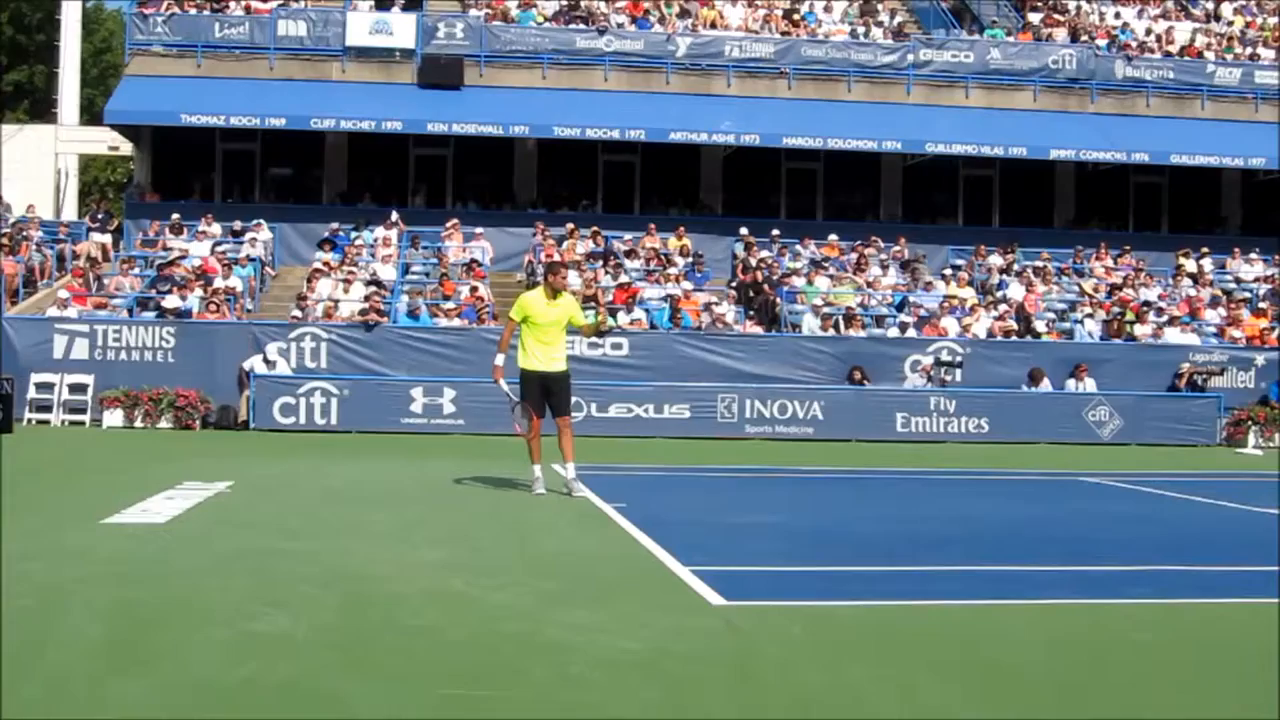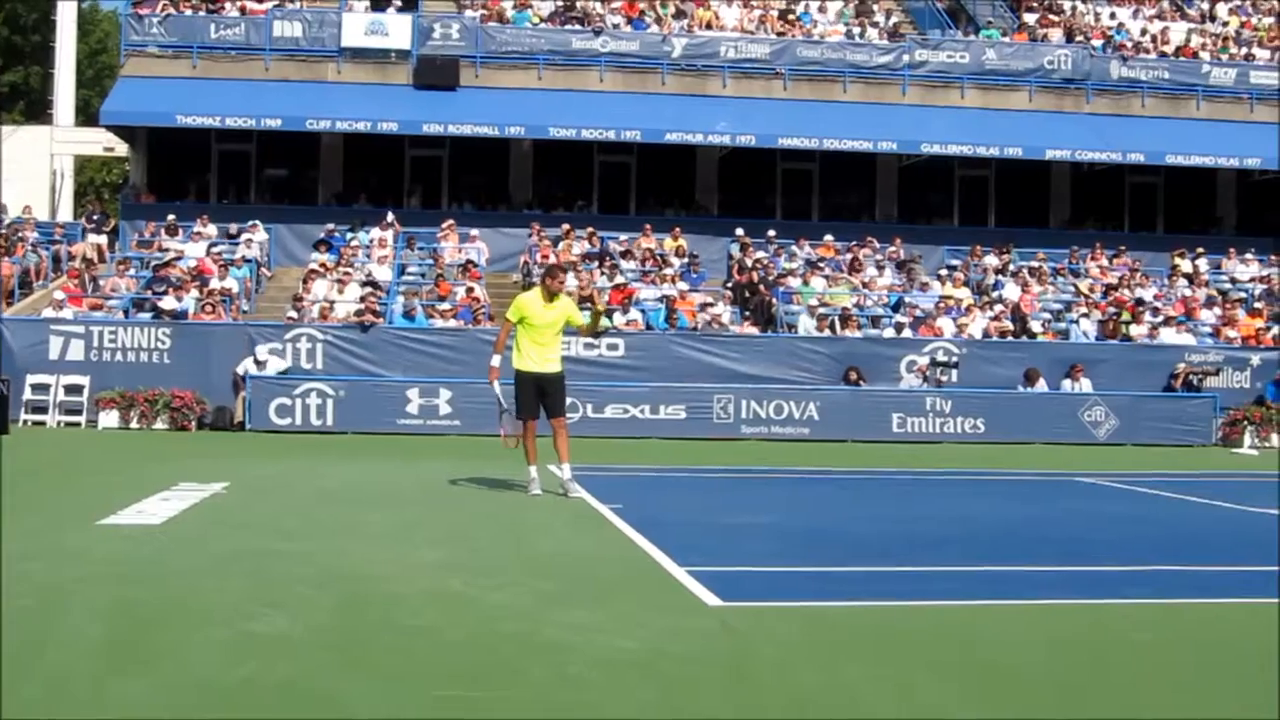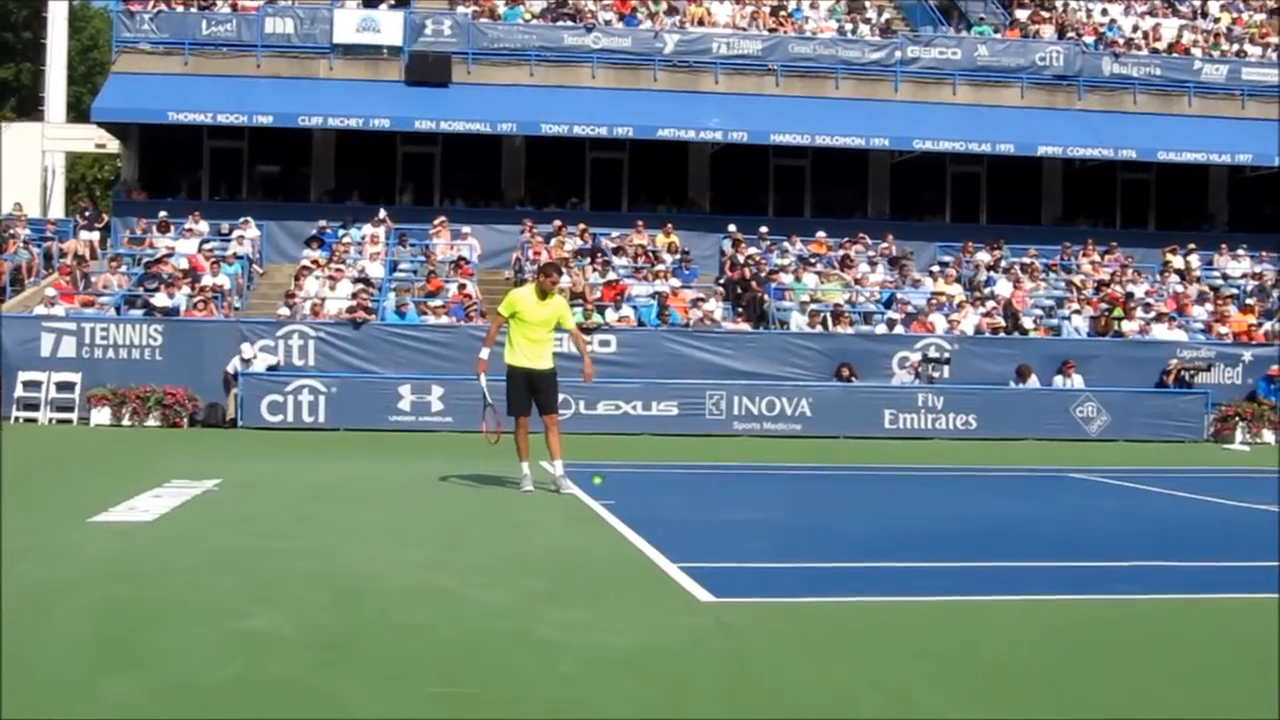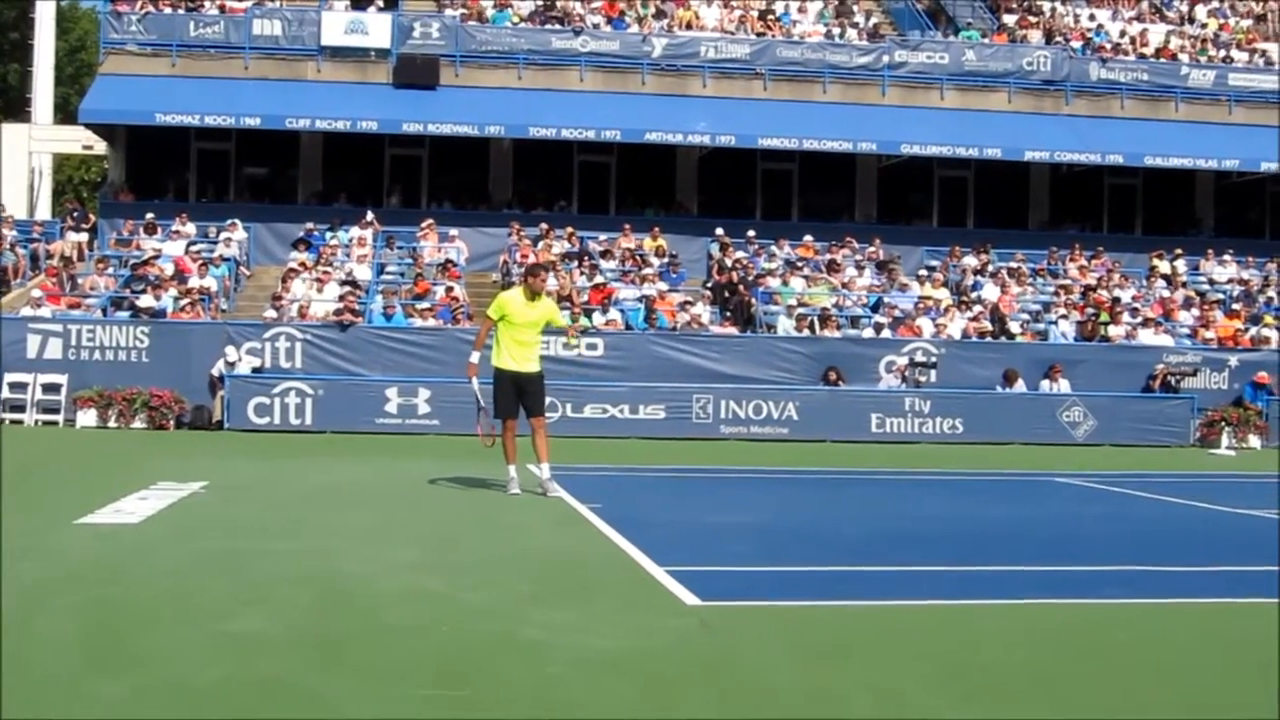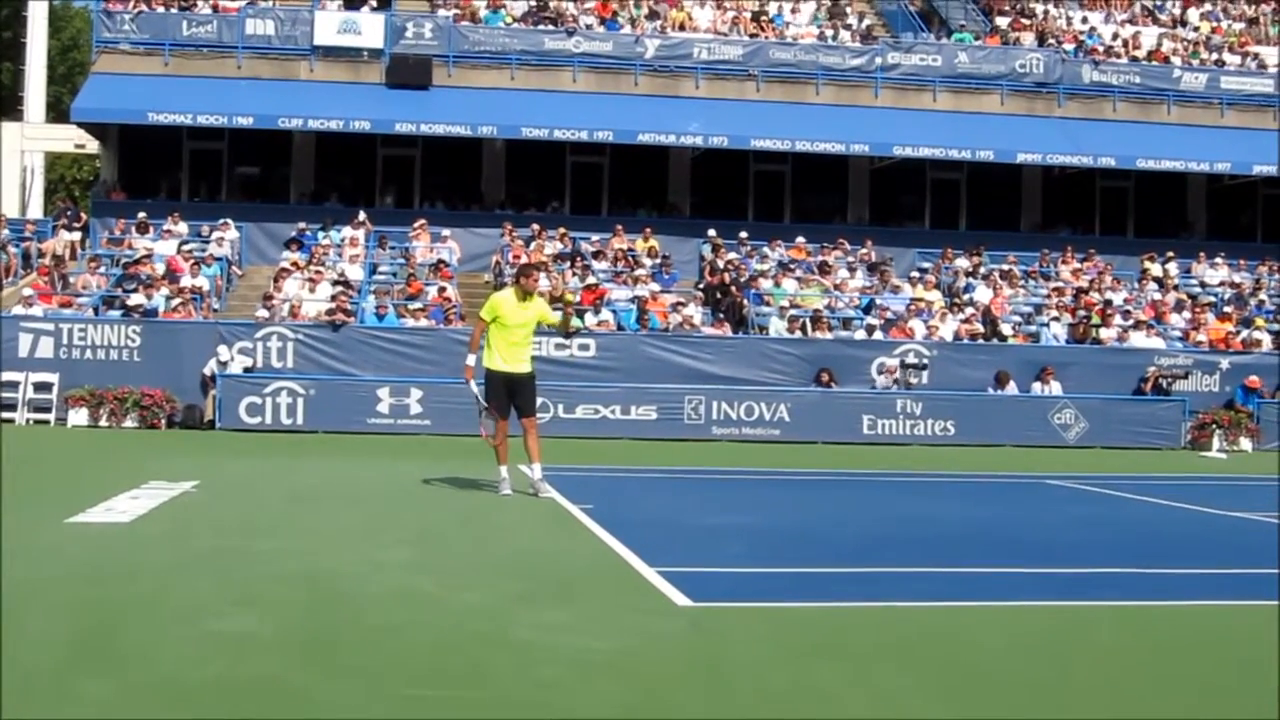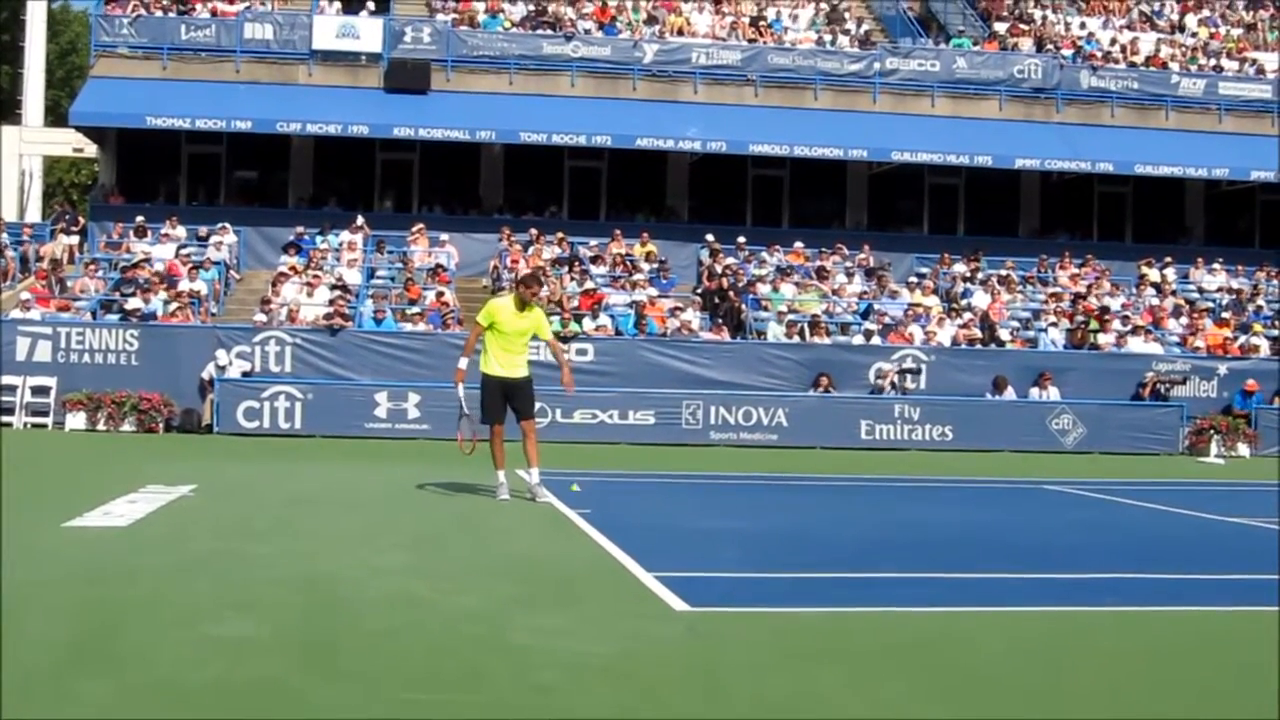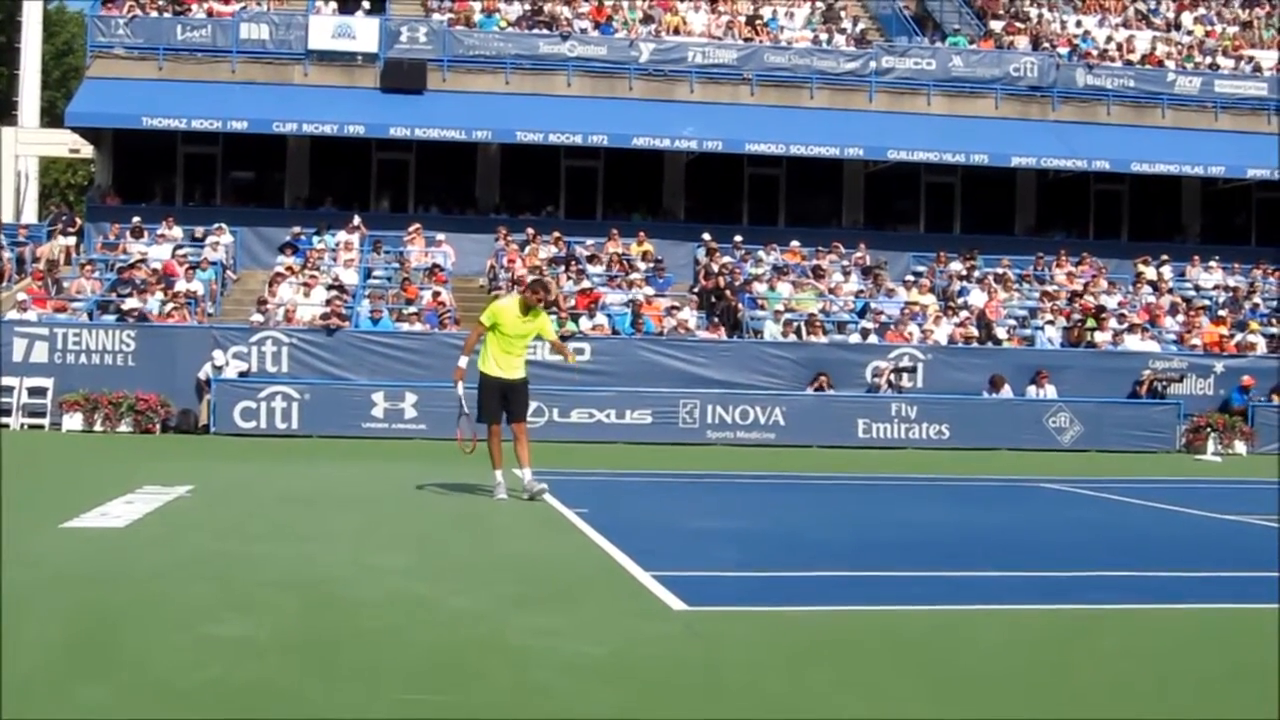
dt=0.3s
person 1, frame 1
left shoulder: (569, 302)
right shoulder: (527, 299)
left elbow: (585, 330)
right elbow: (508, 330)
left wrist: (598, 325)
right wrist: (498, 363)
left hip: (558, 371)
right hip: (532, 371)
left knee: (564, 423)
left ankle: (571, 476)
right ankle: (537, 475)
person 1, frame 2
left shoulder: (566, 303)
right shoulder: (524, 300)
left elbow: (585, 330)
right elbow: (504, 331)
left wrist: (596, 317)
right wrist: (495, 364)
left hip: (553, 372)
right hip: (526, 372)
left knee: (559, 424)
right knee: (529, 425)
left ankle: (566, 477)
right ankle: (533, 476)
person 1, frame 3
left shoulder: (560, 303)
right shoulder: (517, 296)
left elbow: (574, 332)
right elbow: (495, 325)
left wrist: (586, 359)
right wrist: (483, 356)
left hip: (545, 369)
right hip: (518, 368)
left knee: (552, 420)
right knee: (522, 422)
left ankle: (559, 474)
right ankle: (525, 473)
person 1, frame 4
left shoulder: (548, 304)
right shoulder: (506, 298)
left elbow: (565, 327)
right elbow: (485, 328)
left wrist: (571, 331)
right wrist: (474, 360)
left hip: (532, 371)
right hip: (506, 371)
left knee: (539, 424)
right knee: (509, 425)
left ankle: (545, 477)
right ankle: (512, 476)
person 1, frame 5
left shoulder: (539, 304)
right shoulder: (498, 299)
left elbow: (560, 326)
right elbow: (478, 330)
left wrist: (567, 316)
right wrist: (470, 363)
left hip: (523, 372)
right hip: (497, 371)
left knee: (530, 424)
right knee: (500, 426)
left ankle: (537, 477)
right ankle: (504, 476)
person 1, frame 6
left shoulder: (537, 314)
right shoulder: (496, 306)
left elbow: (552, 342)
right elbow: (474, 334)
left wrist: (564, 367)
right wrist: (462, 366)
left hip: (520, 377)
right hip: (494, 376)
left knee: (529, 428)
right knee: (497, 430)
left ankle: (535, 482)
right ankle: (501, 481)
person 1, frame 7
left shoulder: (541, 317)
right shoulder: (500, 307)
left elbow: (555, 343)
right elbow: (476, 334)
left wrist: (564, 350)
right wrist: (461, 365)
left hip: (517, 378)
right hip: (491, 376)
left knee: (520, 430)
right knee: (494, 430)
left ankle: (528, 481)
right ankle: (499, 481)
